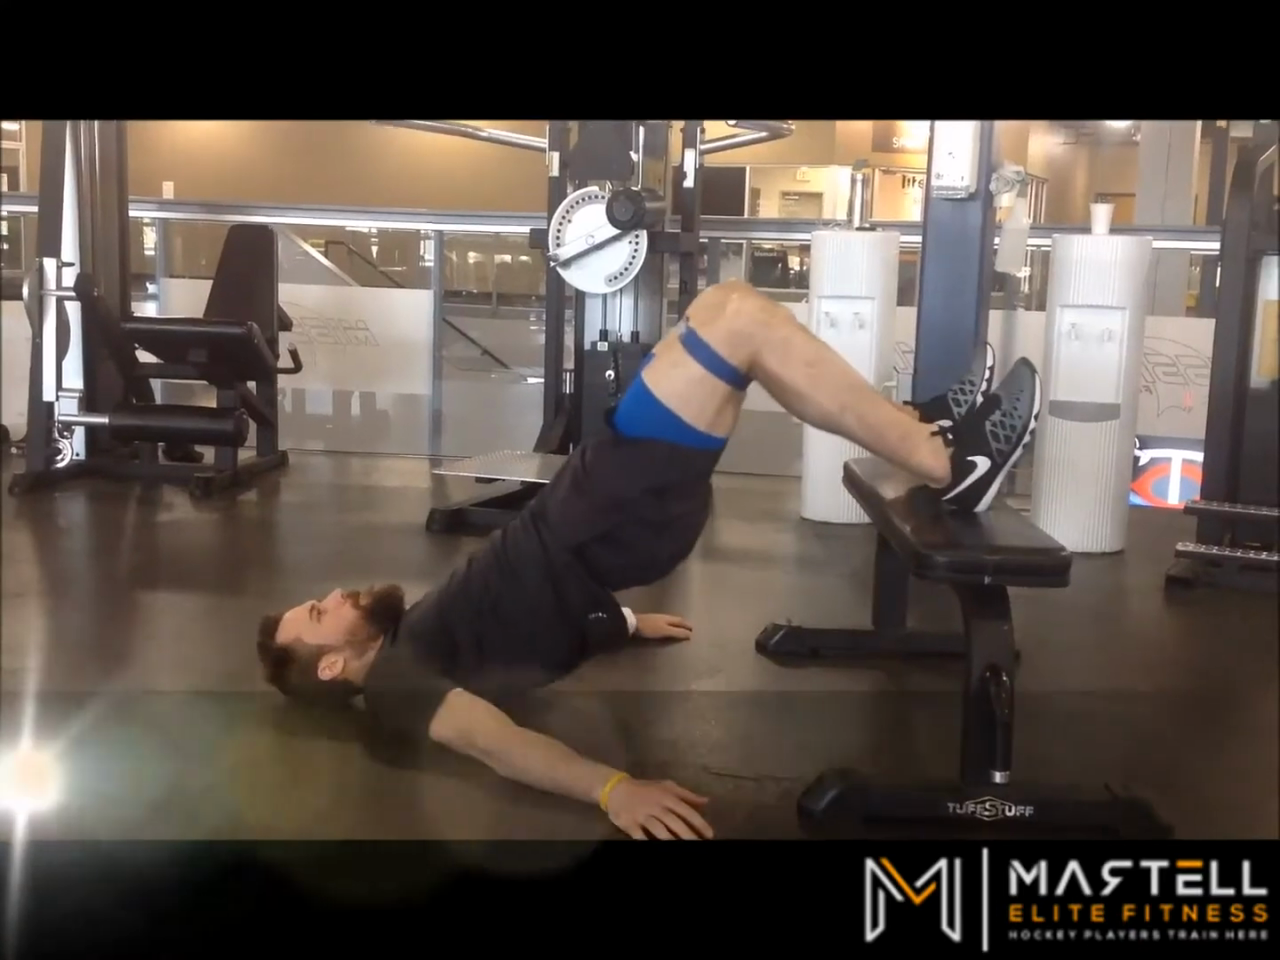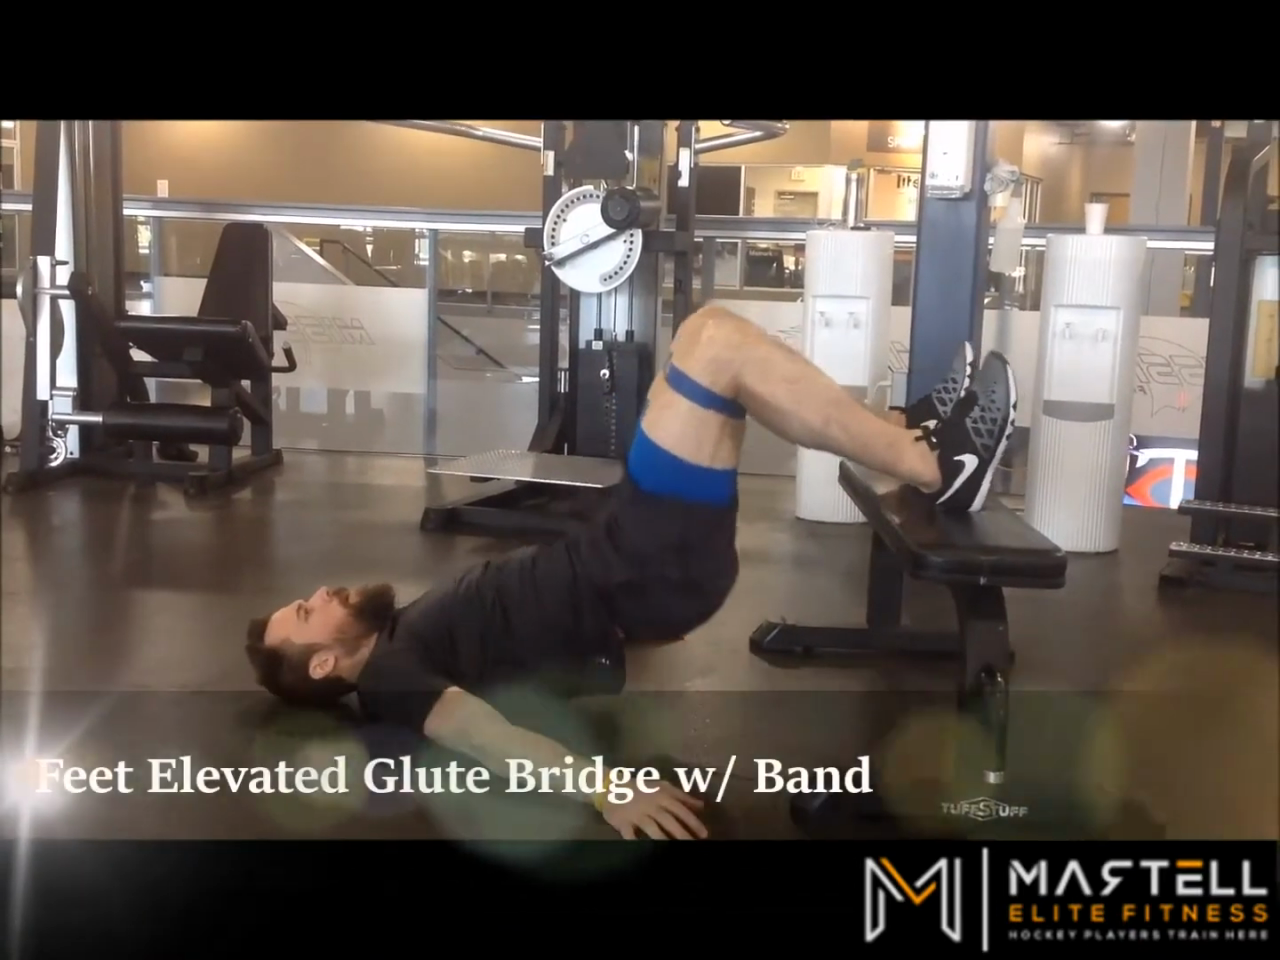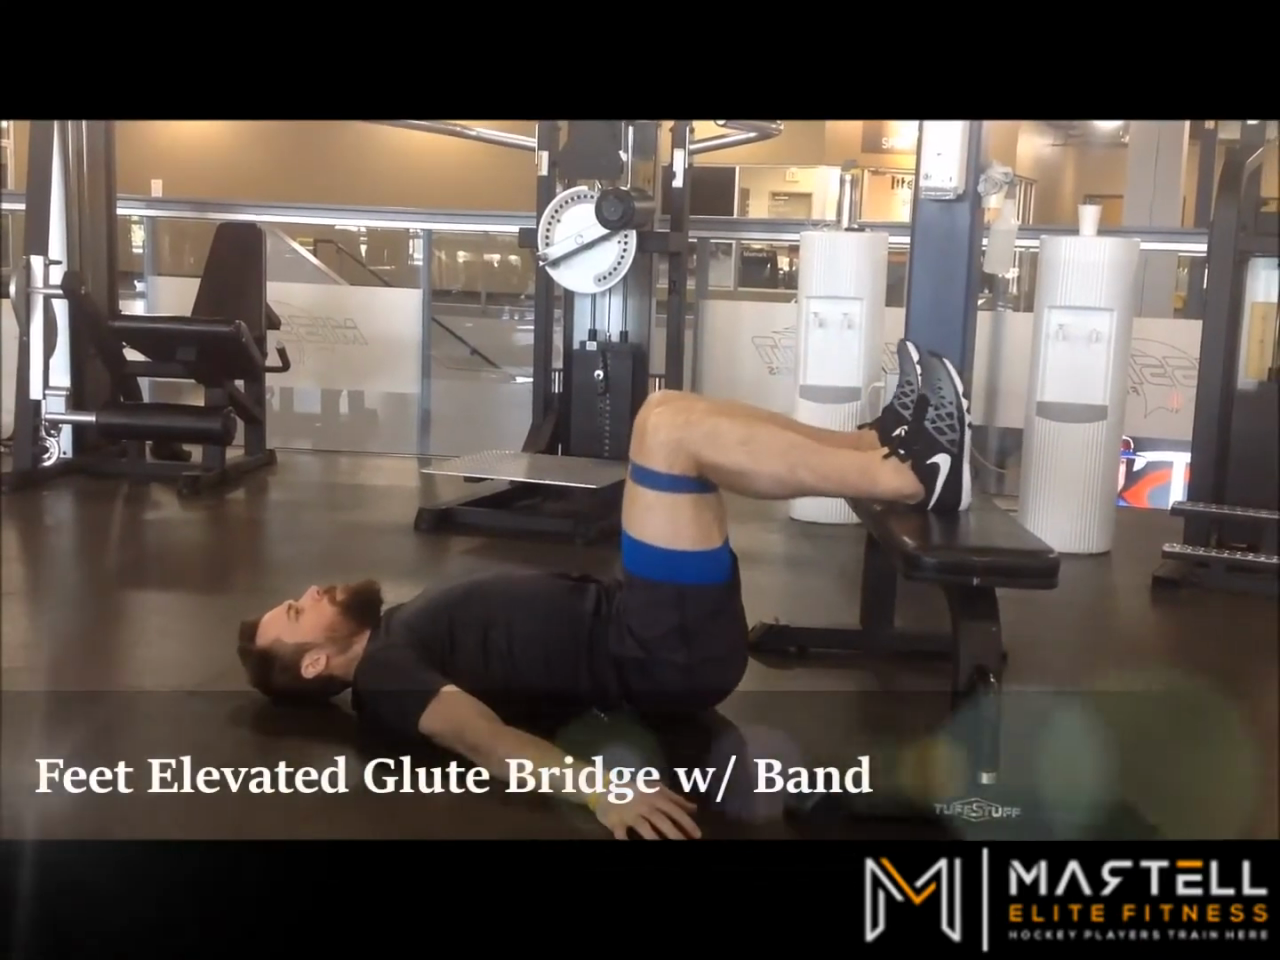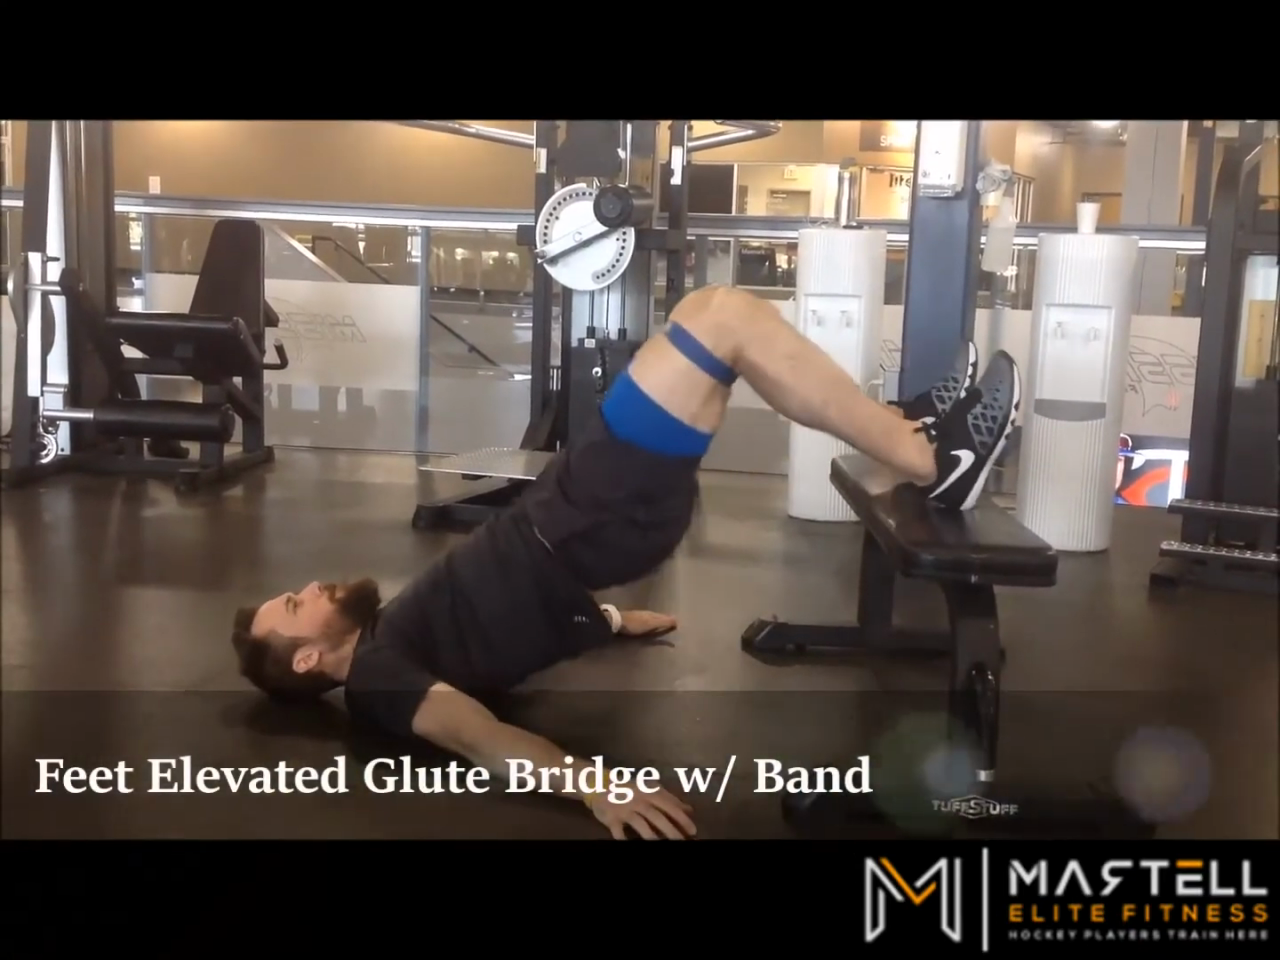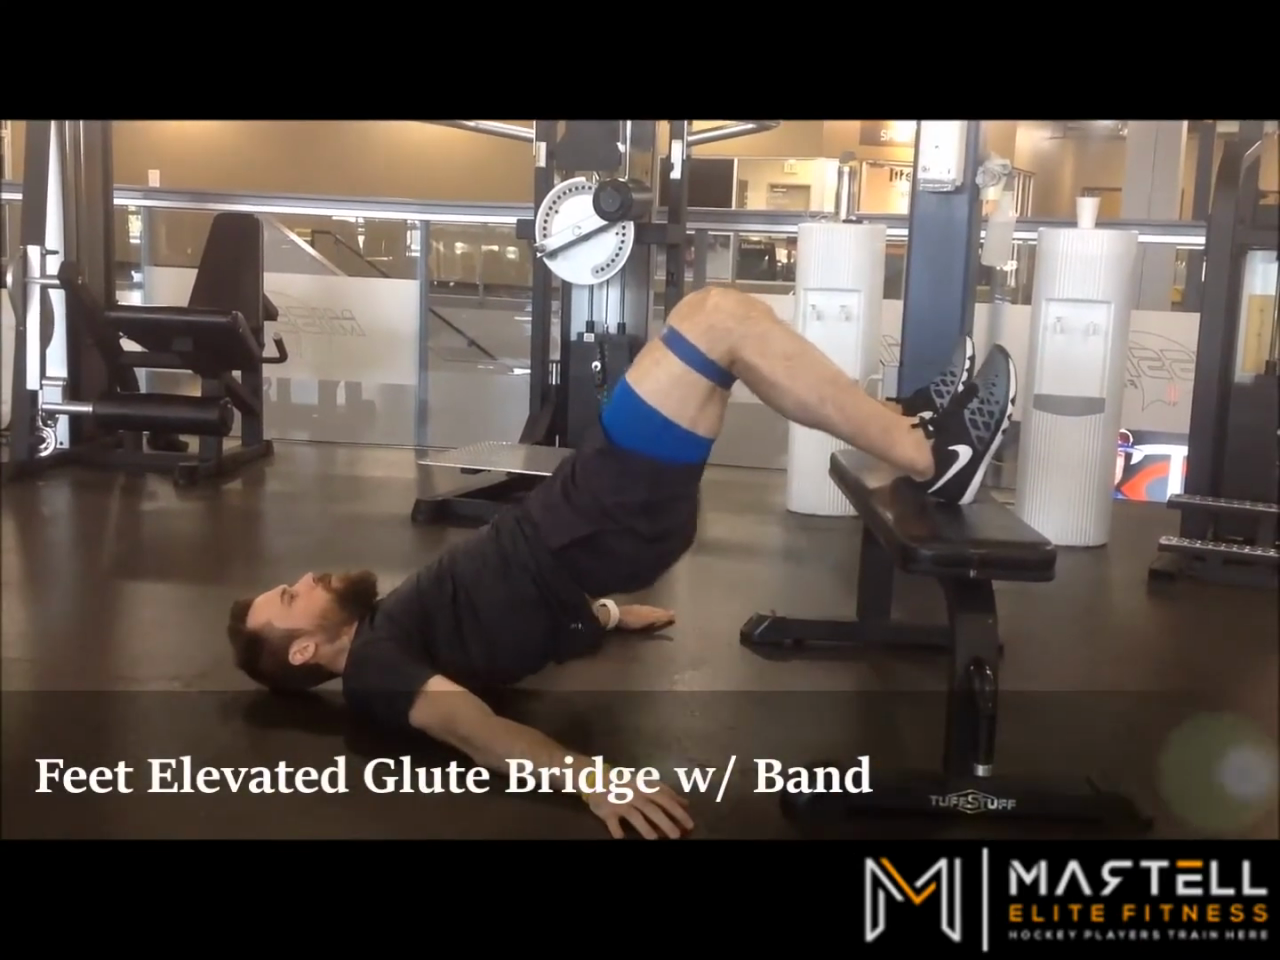
dt=1s
person 1, frame 1
left shoulder: (411, 637)
right shoulder: (395, 682)
right elbow: (491, 741)
right wrist: (613, 789)
left hip: (588, 520)
right hip: (614, 519)
left knee: (730, 308)
right knee: (740, 321)
left ankle: (924, 431)
right ankle: (946, 464)
person 1, frame 2
left shoulder: (402, 636)
right shoulder: (391, 681)
right elbow: (487, 737)
right wrist: (602, 785)
left hip: (615, 572)
right hip: (647, 568)
left knee: (717, 346)
right knee: (717, 342)
left ankle: (911, 432)
right ankle: (934, 467)
person 1, frame 3
left shoulder: (399, 633)
right shoulder: (385, 677)
right elbow: (479, 736)
right wrist: (595, 788)
left hip: (618, 616)
right hip: (662, 653)
left knee: (681, 424)
right knee: (670, 427)
left ankle: (881, 443)
right ankle: (917, 477)
person 1, frame 4
left shoulder: (385, 638)
right shoulder: (375, 676)
right elbow: (474, 735)
right wrist: (592, 785)
left hip: (572, 525)
right hip: (595, 520)
left knee: (725, 321)
right knee: (723, 315)
left ankle: (911, 431)
right ankle: (930, 460)
person 1, frame 5
left shoulder: (382, 628)
right shoulder: (374, 670)
right elbow: (466, 725)
left wrist: (604, 610)
right wrist: (587, 776)
left hip: (567, 527)
right hip: (603, 527)
left knee: (722, 321)
right knee: (718, 318)
left ankle: (903, 422)
right ankle: (928, 454)
